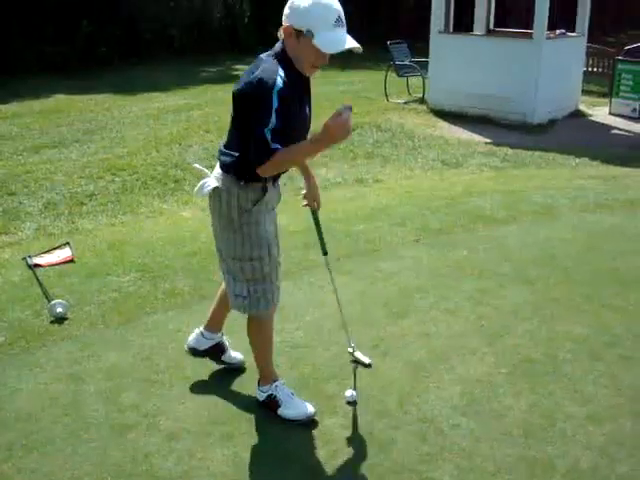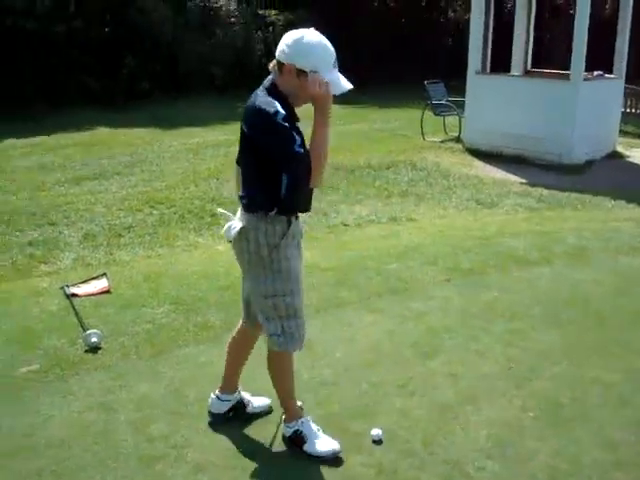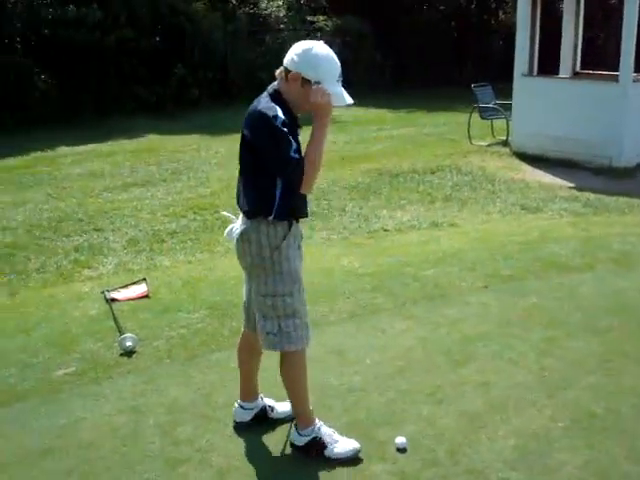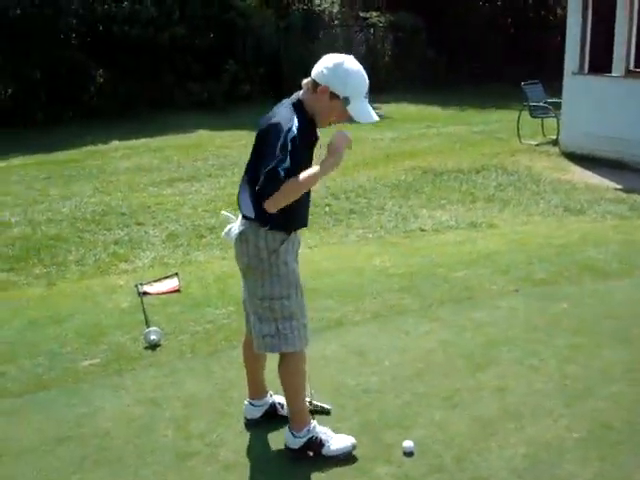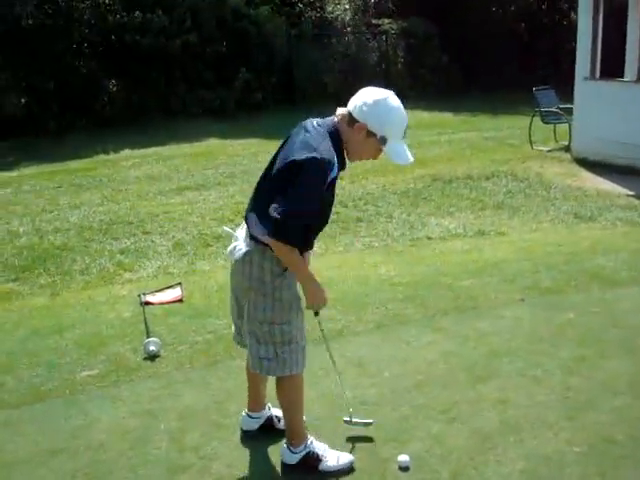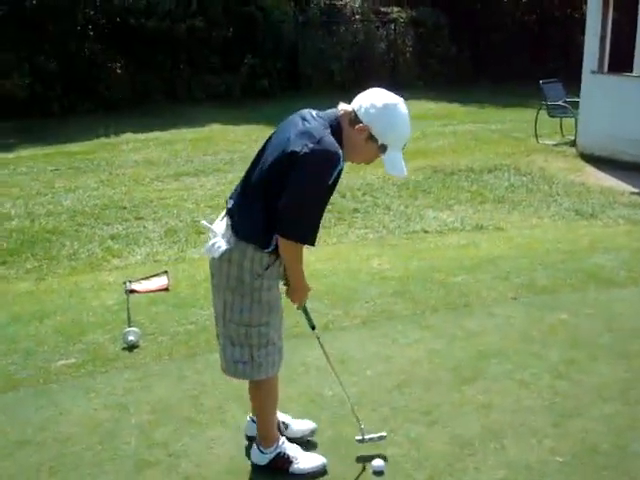
dt=0.3s
person 1, frame 1
left shoulder: (292, 74)
right shoulder: (268, 81)
right elbow: (265, 163)
left wrist: (308, 176)
right wrist: (321, 143)
left hip: (256, 192)
right hip: (242, 196)
left knee: (247, 278)
right knee: (261, 295)
left ankle: (208, 336)
right ankle: (269, 386)
person 1, frame 2
left shoulder: (273, 106)
right shoulder: (266, 112)
right elbow: (311, 176)
right wrist: (323, 113)
left hip: (274, 225)
right hip: (267, 232)
left knee: (256, 321)
right knee: (284, 332)
left ankle: (226, 396)
right ankle: (294, 422)
person 1, frame 3
left shoulder: (275, 112)
right shoulder: (267, 117)
right elbow: (303, 182)
right wrist: (322, 123)
left hip: (269, 230)
right hip: (269, 236)
left knee: (257, 325)
right knee: (292, 335)
left ankle: (249, 404)
right ankle: (306, 429)
person 1, frame 4
left shoulder: (296, 117)
right shoulder: (285, 126)
right elbow: (272, 198)
right wrist: (326, 165)
left hip: (267, 236)
right hip: (267, 241)
left knee: (260, 326)
right knee: (291, 337)
left ankle: (258, 401)
right ankle: (301, 432)
person 1, frame 5
left shoulder: (314, 128)
right shoulder: (322, 163)
right elbow: (283, 238)
right wrist: (312, 287)
left hip: (252, 247)
right hip: (268, 261)
left knee: (263, 344)
right knee: (288, 357)
left ankle: (255, 413)
right ankle: (297, 448)
person 1, frame 6
left shoulder: (309, 119)
right shoulder: (324, 155)
right elbow: (290, 233)
left wrist: (288, 271)
right wrist: (298, 283)
left hip: (237, 235)
right hip: (249, 254)
left knee: (257, 345)
right knee: (262, 356)
left ankle: (266, 418)
right ankle: (268, 447)
